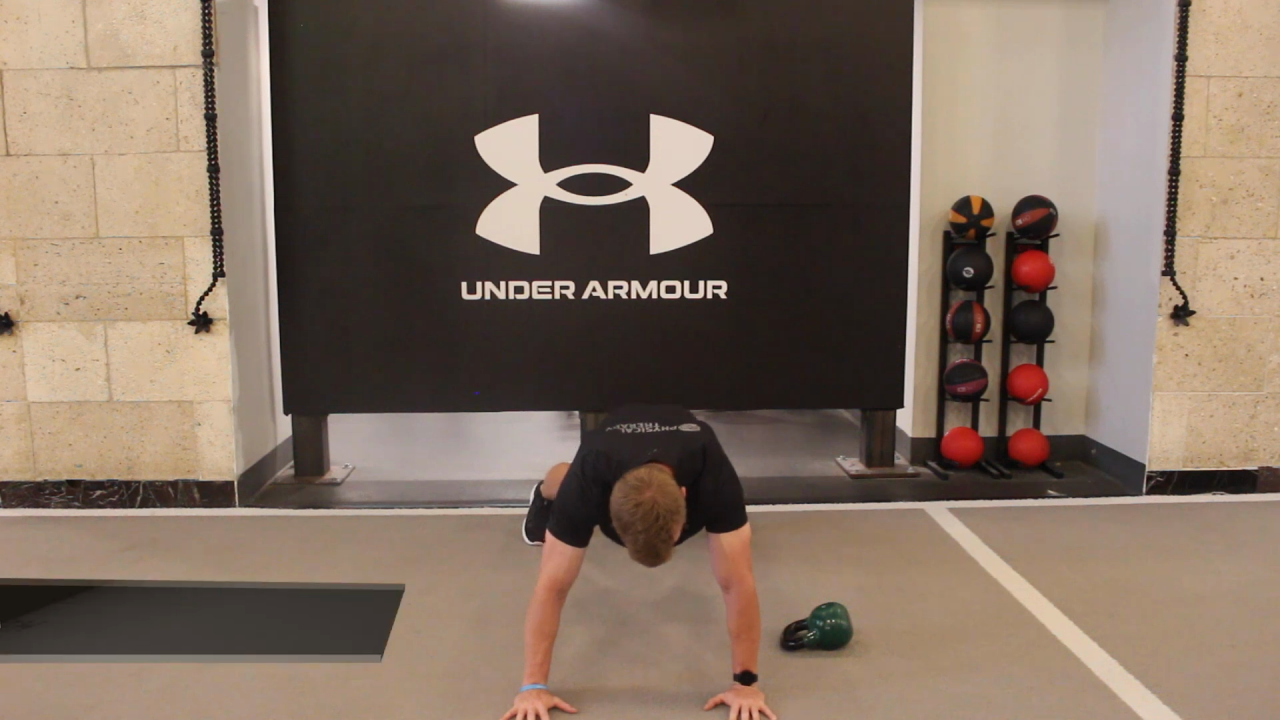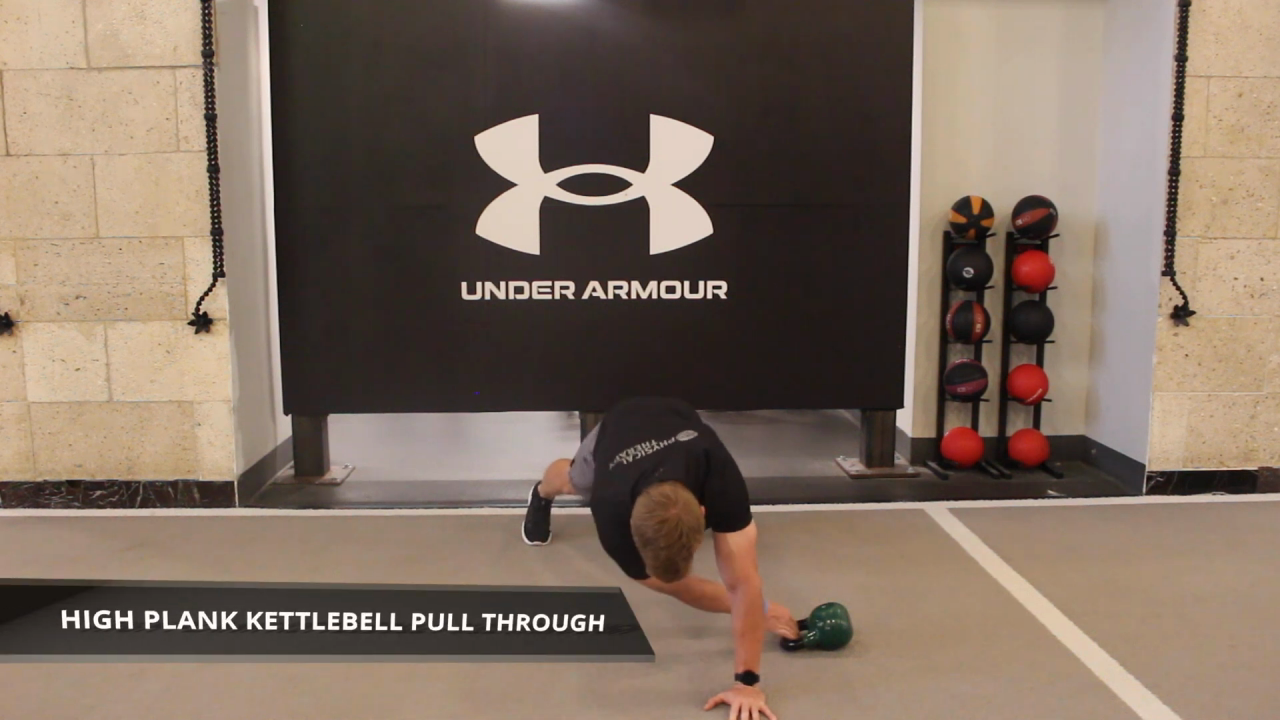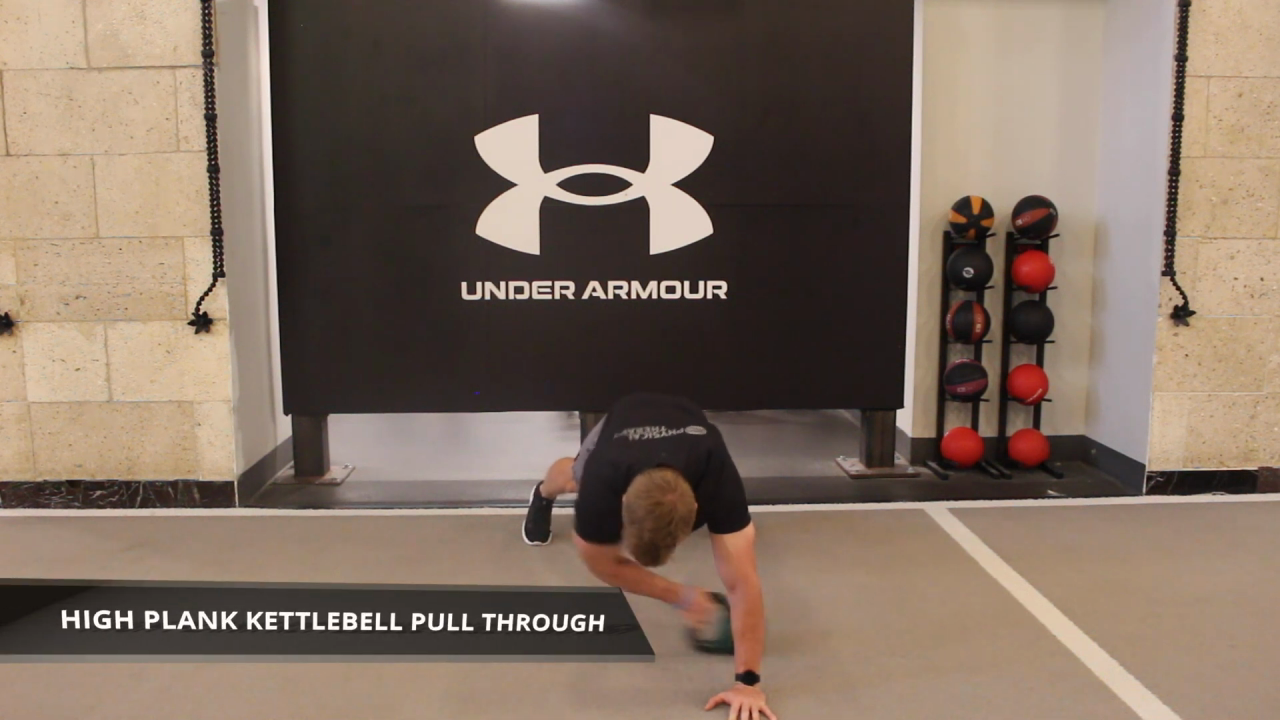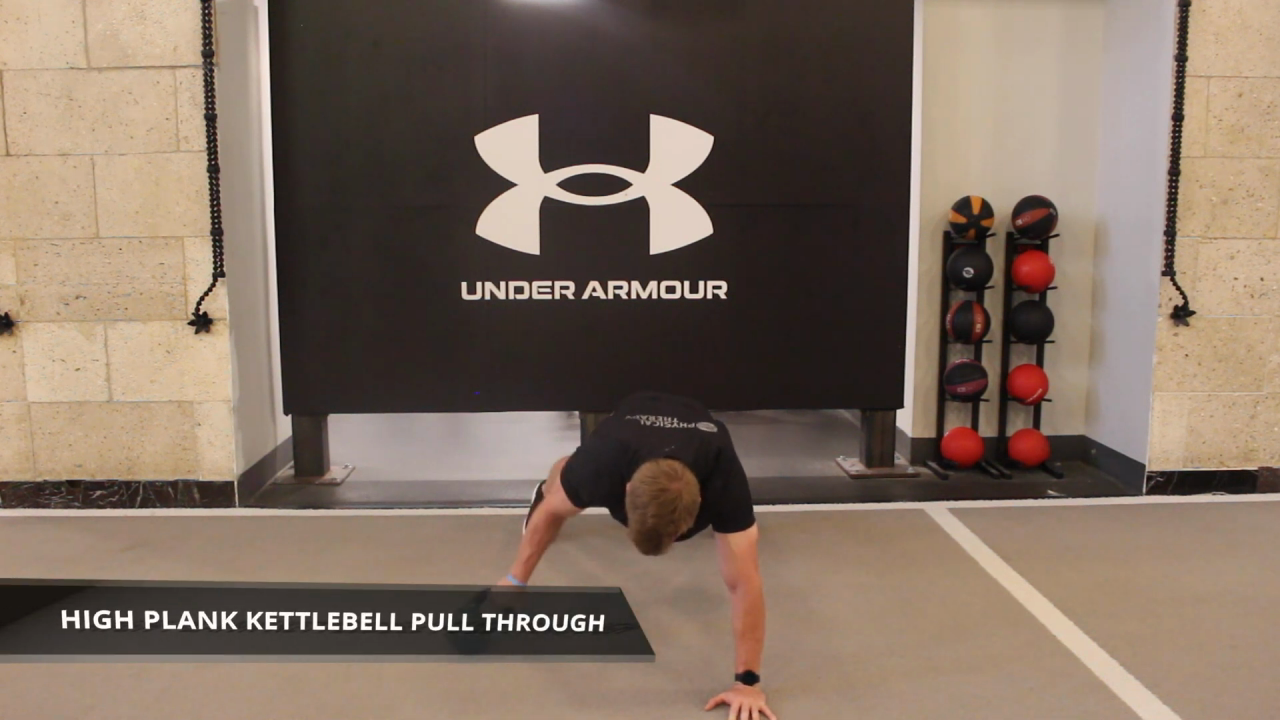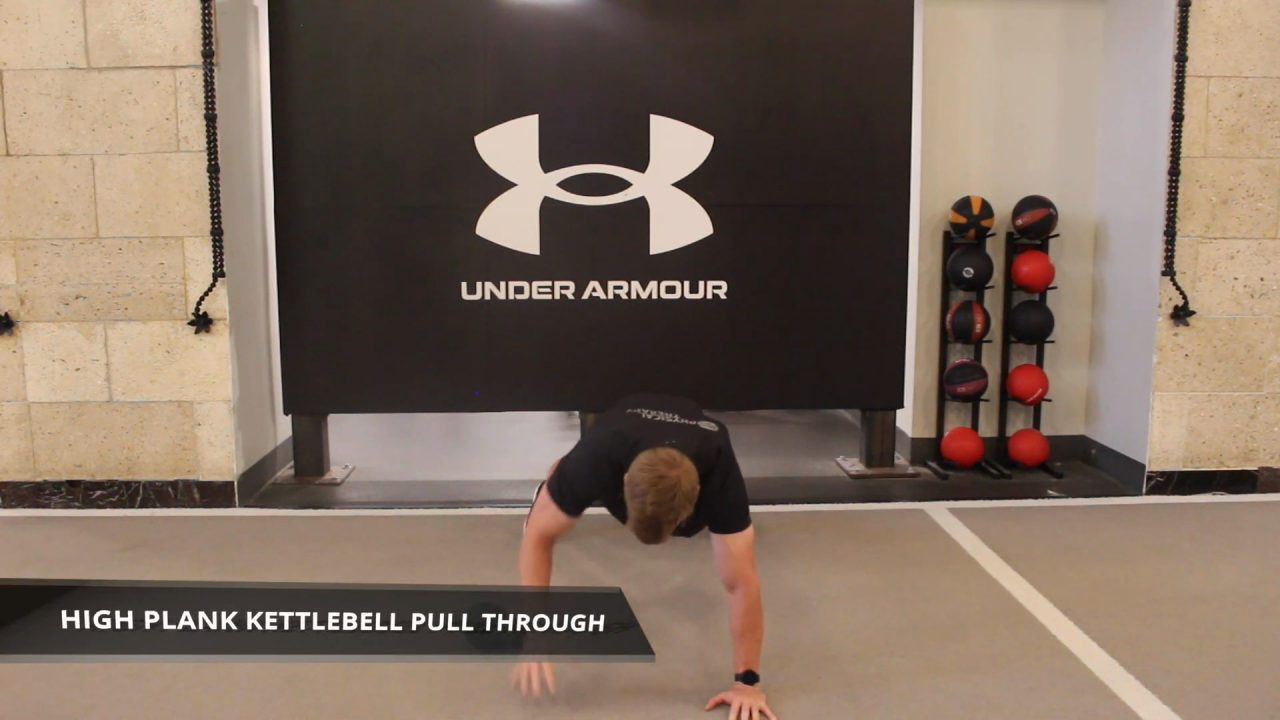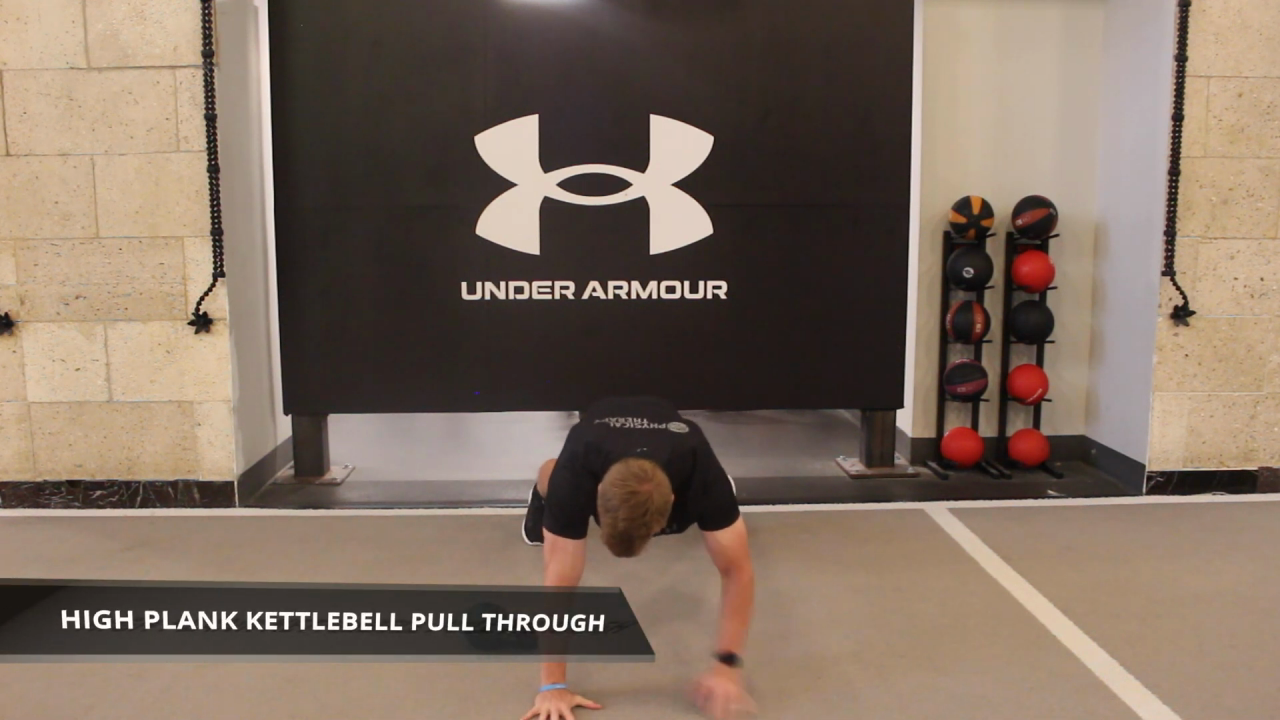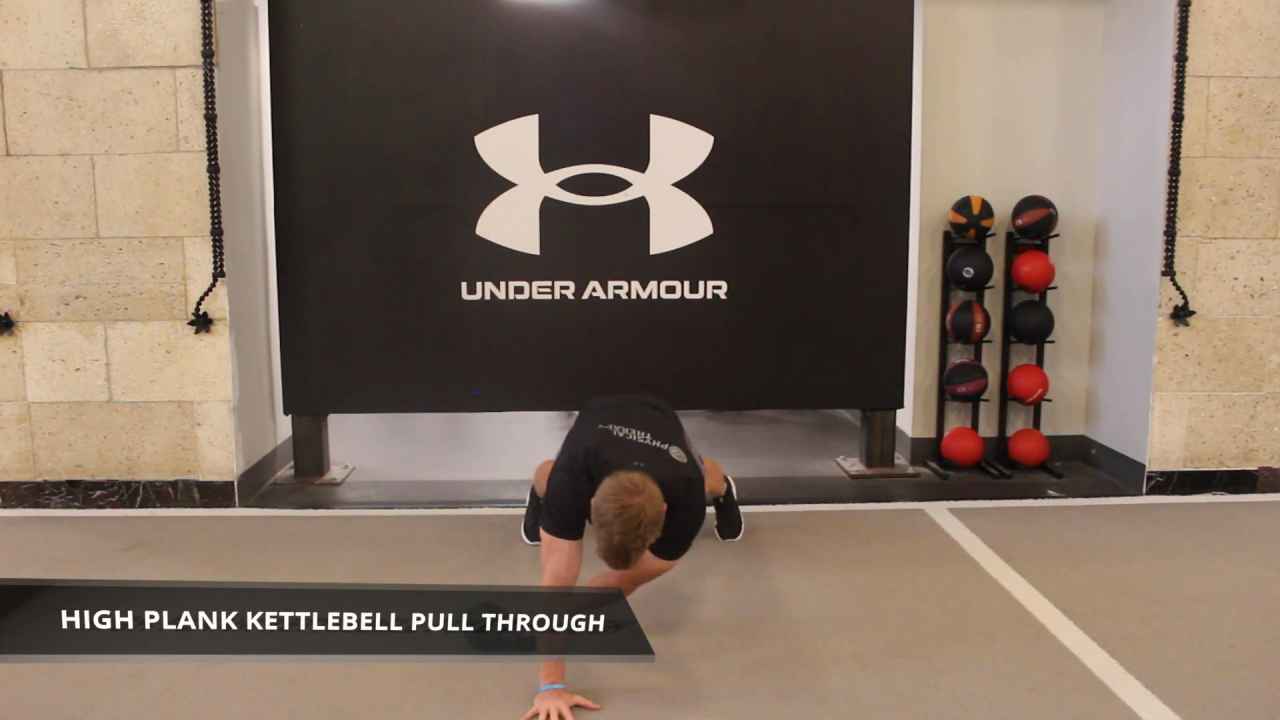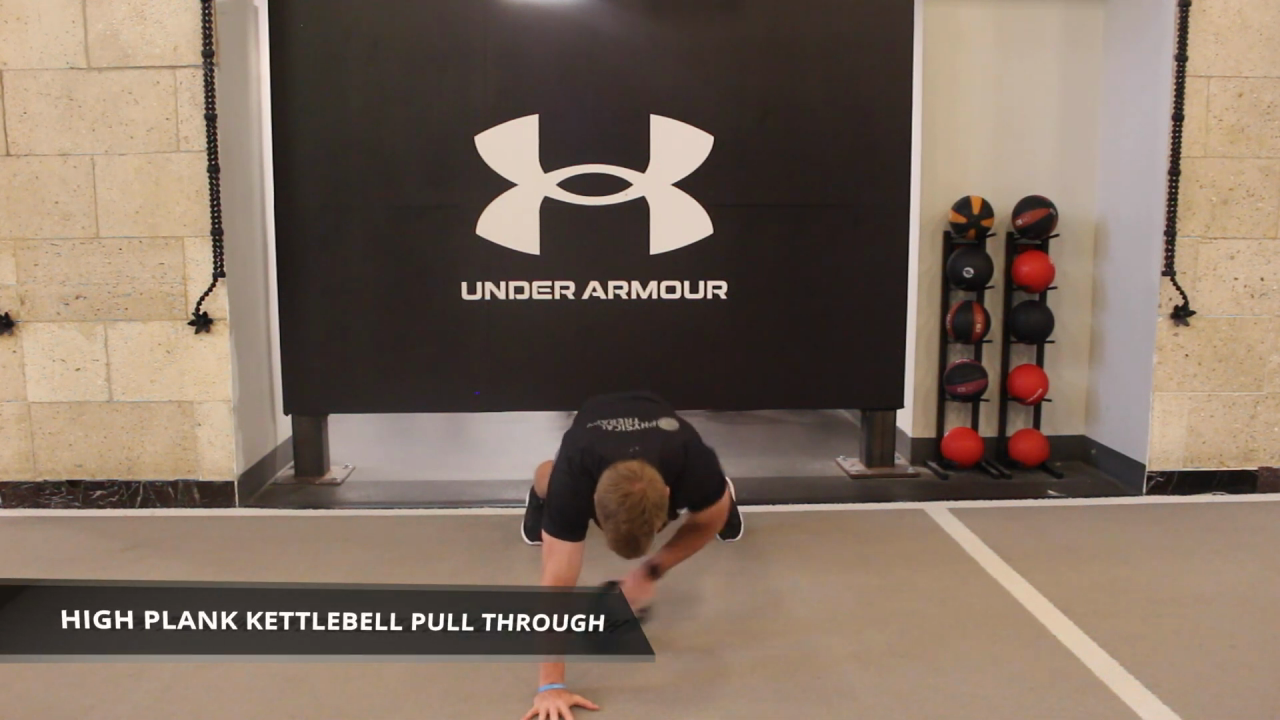
dt=0.5s
person 1, frame 1
left shoulder: (712, 475)
right shoulder: (590, 478)
left elbow: (737, 582)
right elbow: (553, 585)
left wrist: (745, 681)
right wrist: (534, 685)
left hip: (684, 454)
right hip: (610, 453)
right ankle: (546, 492)
person 1, frame 2
left shoulder: (719, 479)
right shoulder: (614, 512)
left elbow: (742, 581)
right elbow: (682, 587)
left wrist: (748, 681)
right wrist: (761, 611)
right hip: (616, 427)
right knee: (572, 481)
right ankle: (542, 494)
person 1, frame 3
left shoulder: (717, 479)
right shoulder: (603, 482)
left elbow: (742, 582)
right elbow: (601, 562)
left wrist: (747, 680)
right wrist: (681, 597)
left hip: (686, 426)
right hip: (622, 422)
right ankle: (544, 493)
person 1, frame 4
left shoulder: (723, 479)
right shoulder: (604, 462)
left elbow: (743, 582)
right elbow: (552, 510)
left wrist: (747, 680)
right wrist: (516, 579)
left hip: (696, 441)
right hip: (631, 428)
right knee: (561, 488)
right ankle: (545, 491)
person 1, frame 5
left shoulder: (719, 474)
right shoulder: (598, 457)
left elbow: (741, 582)
right elbow: (538, 534)
left wrist: (747, 680)
left hip: (694, 444)
right hip: (621, 438)
right ankle: (548, 489)
person 1, frame 6
left shoulder: (698, 471)
right shoulder: (575, 474)
left elbow: (736, 570)
right elbow: (560, 580)
left wrist: (726, 662)
right wrist: (552, 686)
left hip: (671, 446)
right hip: (598, 444)
right ankle: (543, 492)
person 1, frame 7
left shoulder: (685, 496)
right shoulder: (572, 479)
left elbow: (628, 579)
right elbow: (557, 579)
right wrist: (550, 685)
right hip: (599, 419)
left ankle: (722, 489)
right ankle: (541, 493)
person 1, frame 8
left shoulder: (689, 460)
right shoulder: (573, 478)
left elbow: (710, 519)
right elbow: (558, 580)
left wrist: (651, 573)
right wrist: (550, 685)
left ankle: (719, 485)
right ankle: (540, 493)
